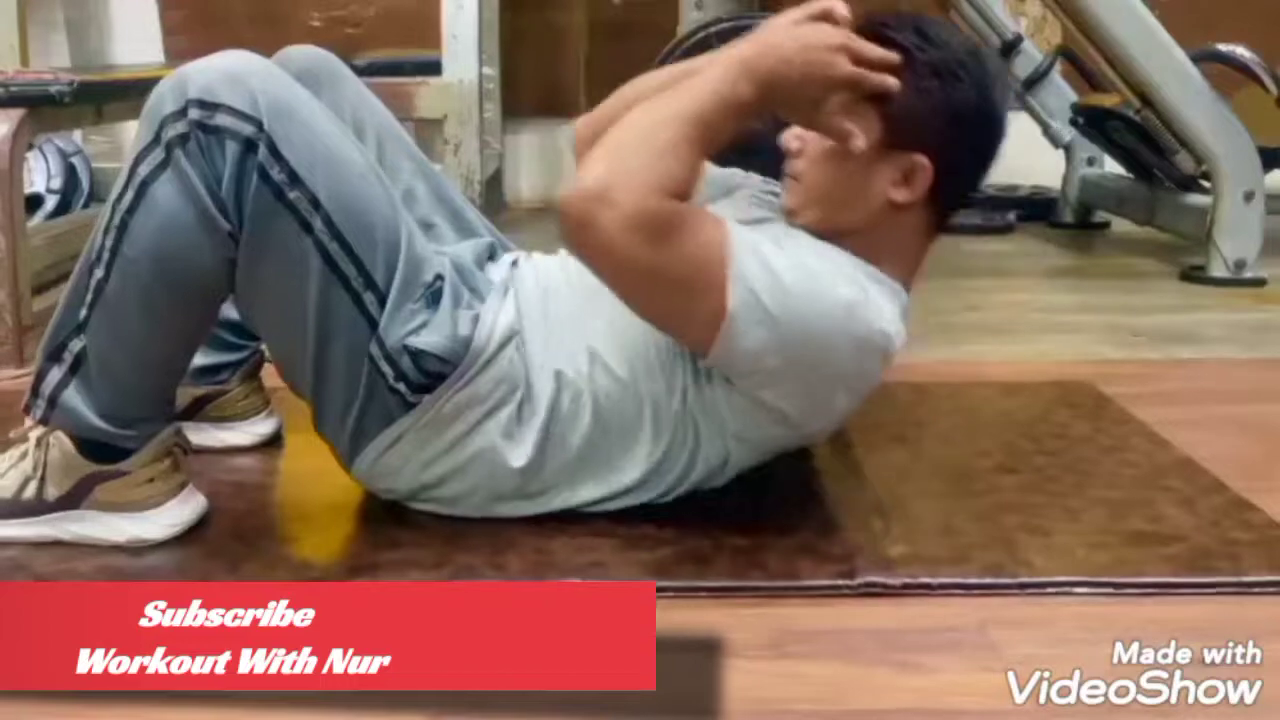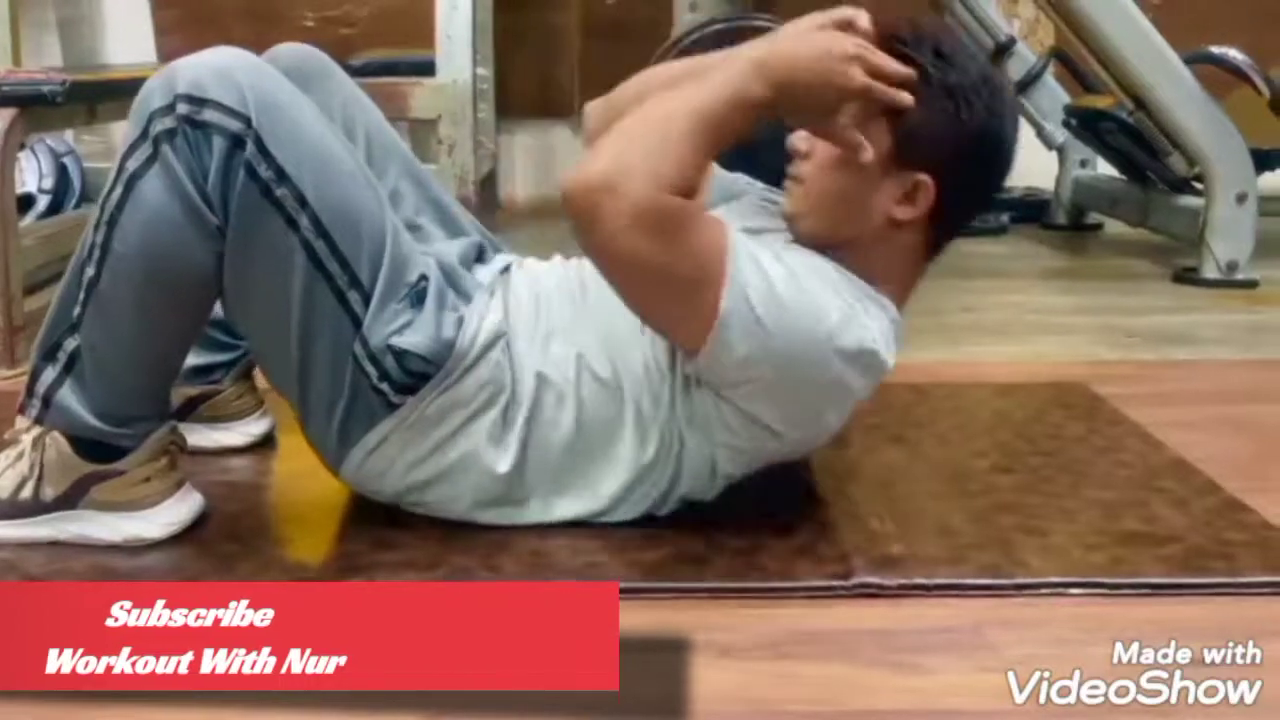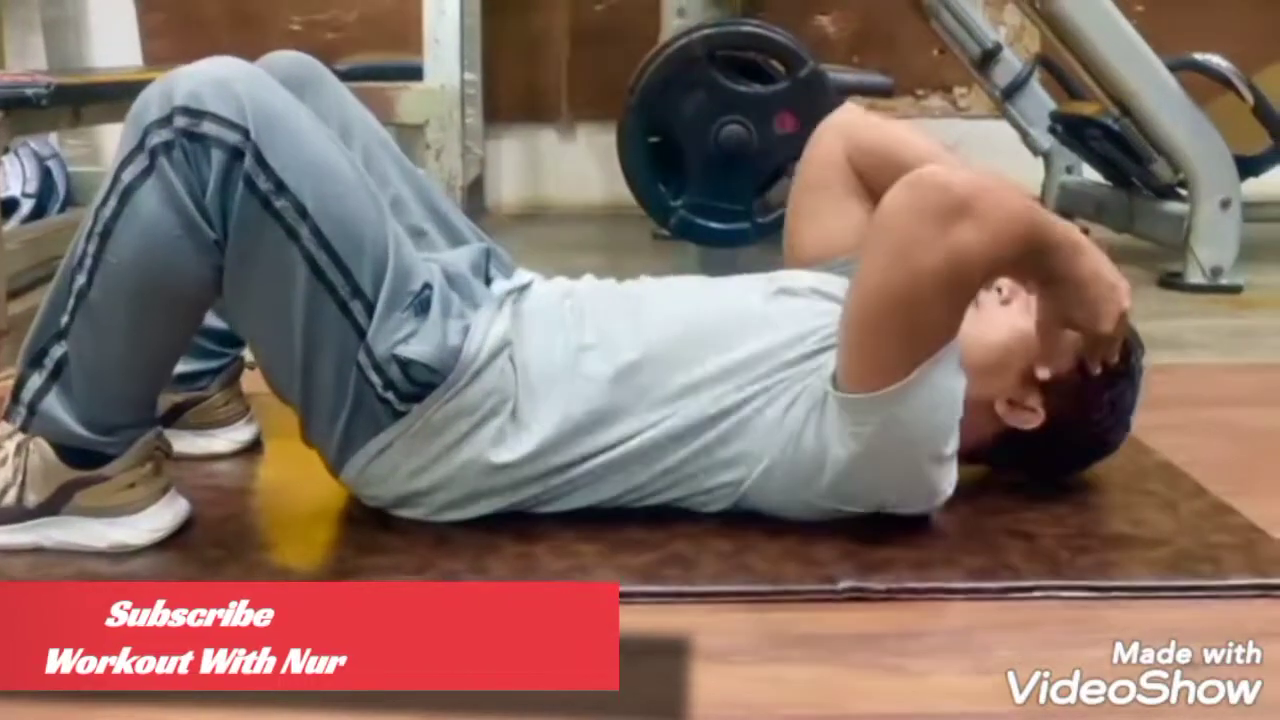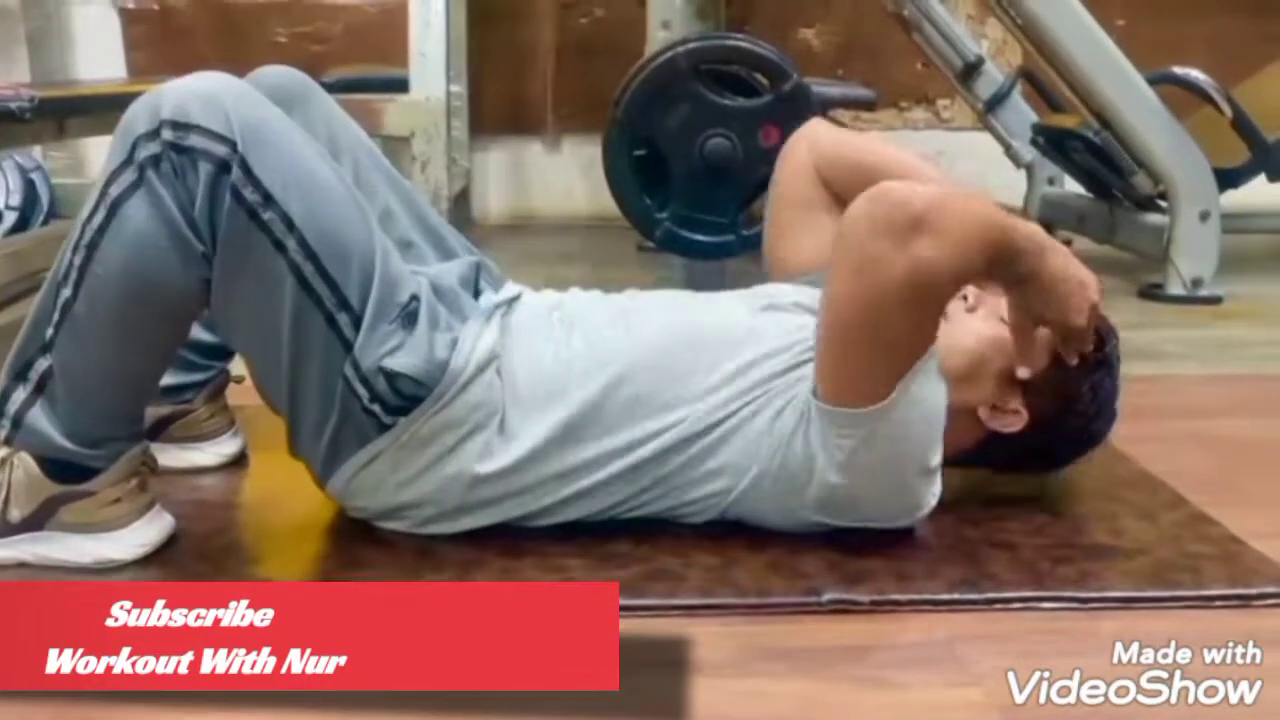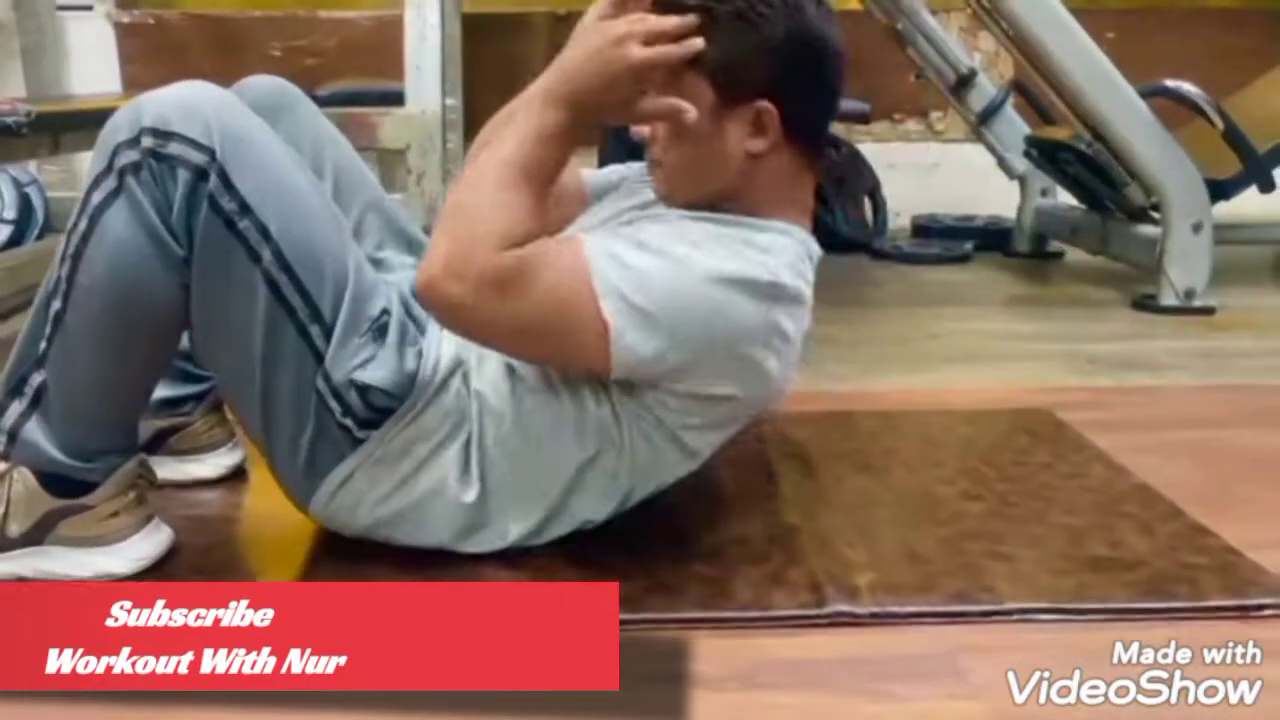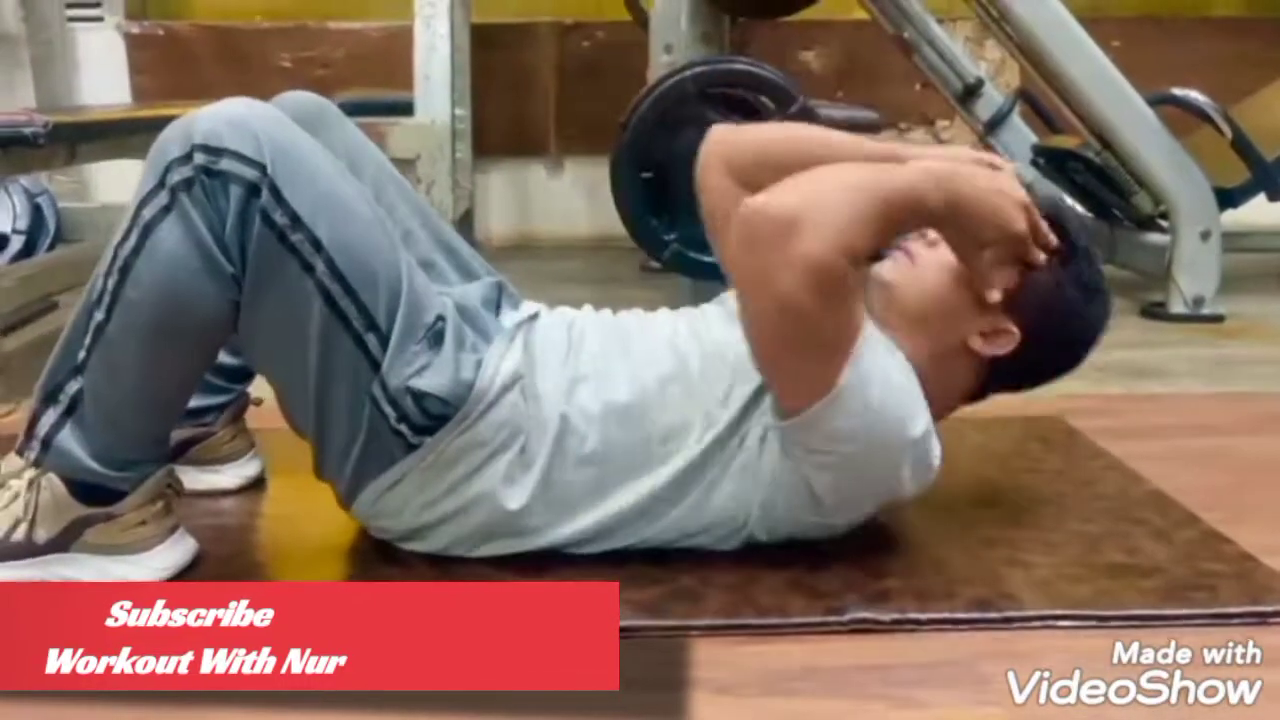
dt=0.5s
person 1, frame 1
left shoulder: (837, 321)
right shoulder: (808, 235)
left elbow: (601, 206)
right elbow: (602, 133)
left hip: (440, 399)
right hip: (485, 297)
left knee: (220, 105)
left ankle: (98, 456)
right ankle: (214, 375)
person 1, frame 2
left shoulder: (822, 338)
right shoulder: (802, 241)
left elbow: (603, 191)
right elbow: (614, 121)
left hip: (430, 400)
right hip: (477, 307)
left knee: (206, 102)
left ankle: (96, 457)
right ankle: (198, 374)
person 1, frame 3
left shoulder: (894, 446)
right shoulder: (866, 333)
left elbow: (943, 207)
right elbow: (842, 138)
left wrist: (1065, 258)
right wrist: (1043, 228)
left hip: (432, 405)
right hip: (492, 315)
left knee: (205, 115)
right knee: (281, 84)
right ankle: (188, 384)
person 1, frame 4
left shoulder: (888, 453)
right shoulder: (849, 333)
left elbow: (888, 227)
right elbow: (814, 155)
left wrist: (1031, 249)
right wrist: (995, 237)
left hip: (420, 416)
right hip: (485, 327)
left knee: (192, 128)
right knee: (273, 94)
right ankle: (175, 396)
person 1, frame 5
left shoulder: (732, 289)
right shoulder: (707, 202)
left elbow: (461, 278)
right elbow: (494, 199)
left wrist: (569, 92)
right wrist: (579, 78)
left hip: (390, 442)
right hip: (424, 358)
left knee: (172, 138)
right knee: (260, 107)
right ankle: (173, 411)
person 1, frame 6
left shoulder: (875, 432)
right shoulder: (855, 335)
left elbow: (781, 232)
right elbow: (726, 157)
left wrist: (933, 183)
right wrist: (915, 164)
left hip: (447, 439)
right hip: (500, 349)
left knee: (224, 155)
right knee: (291, 124)
right ankle: (191, 420)
